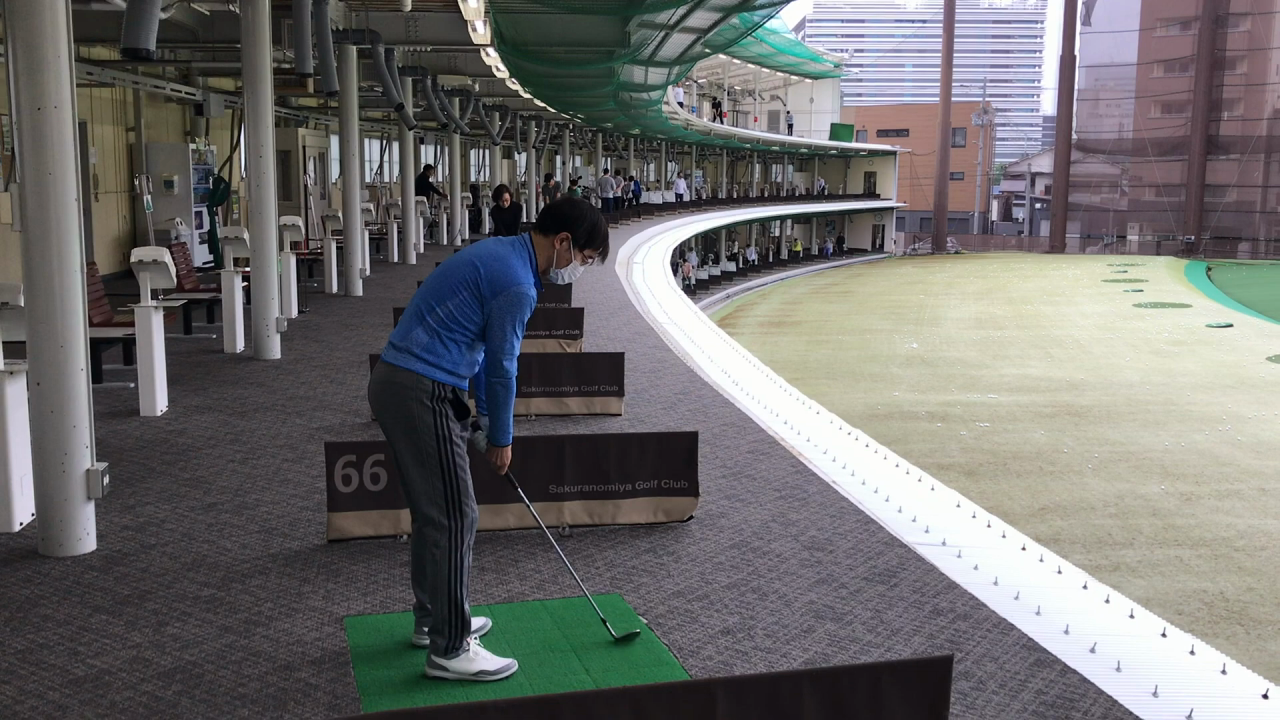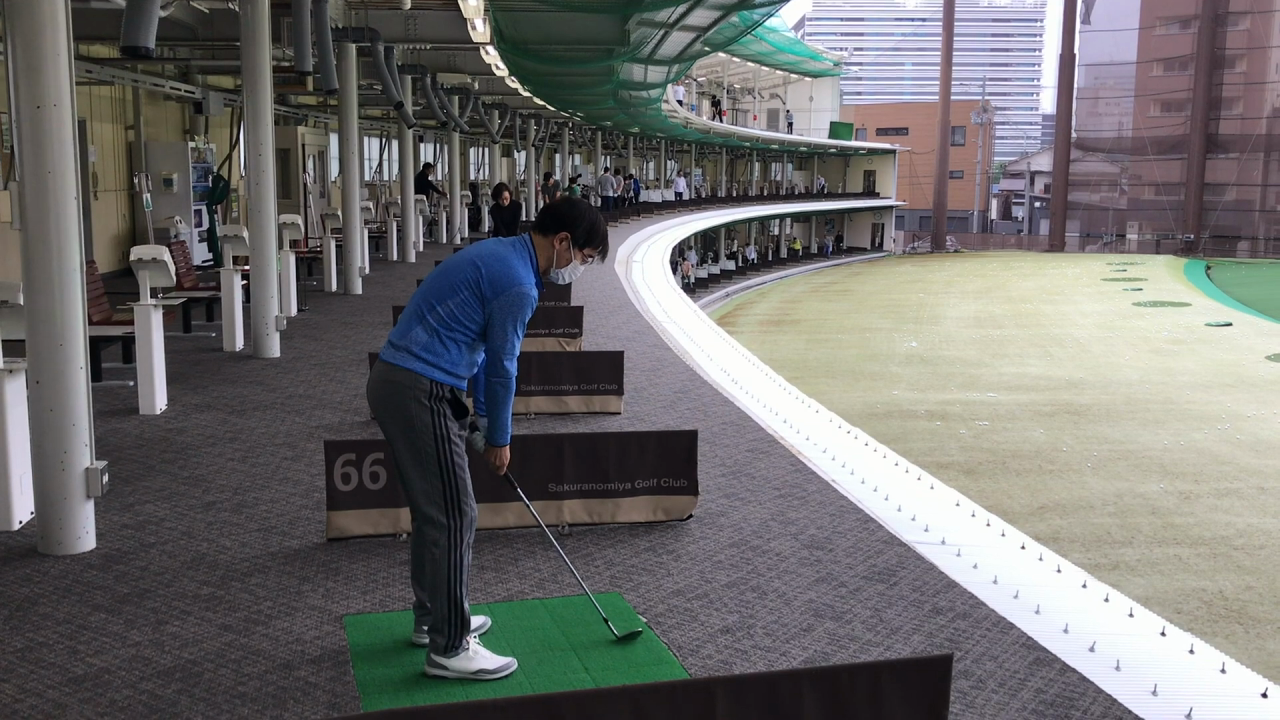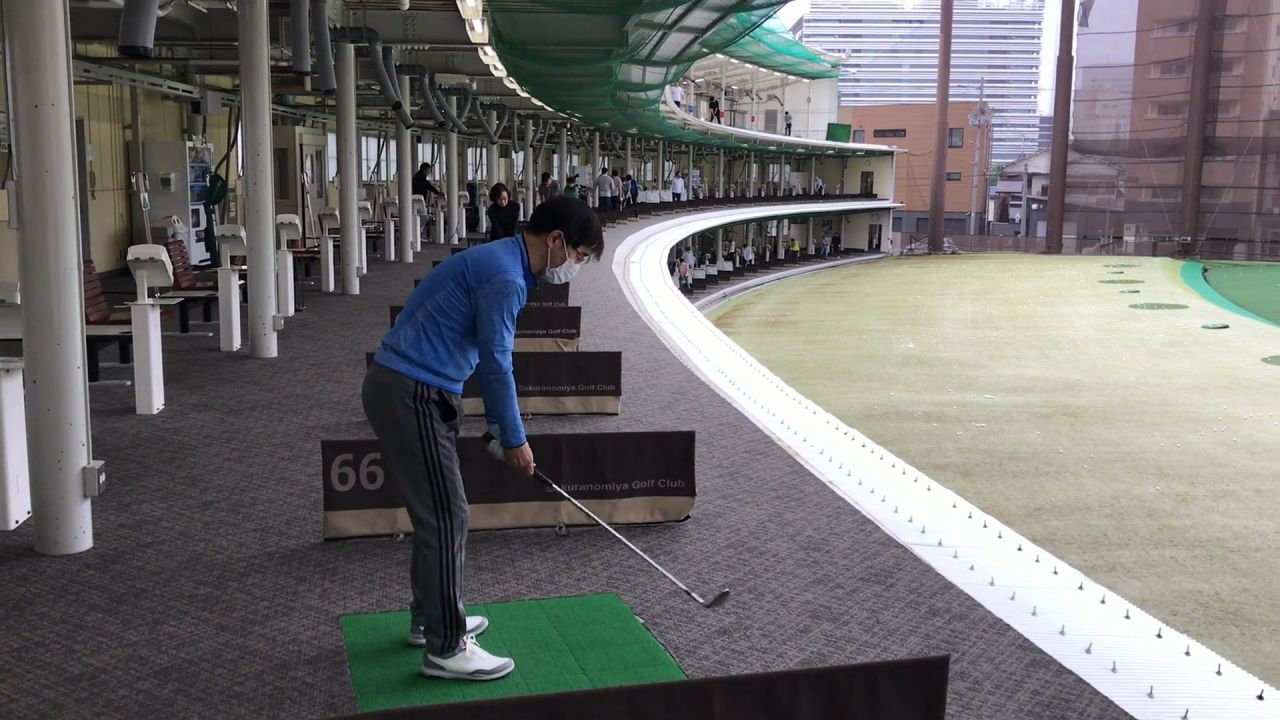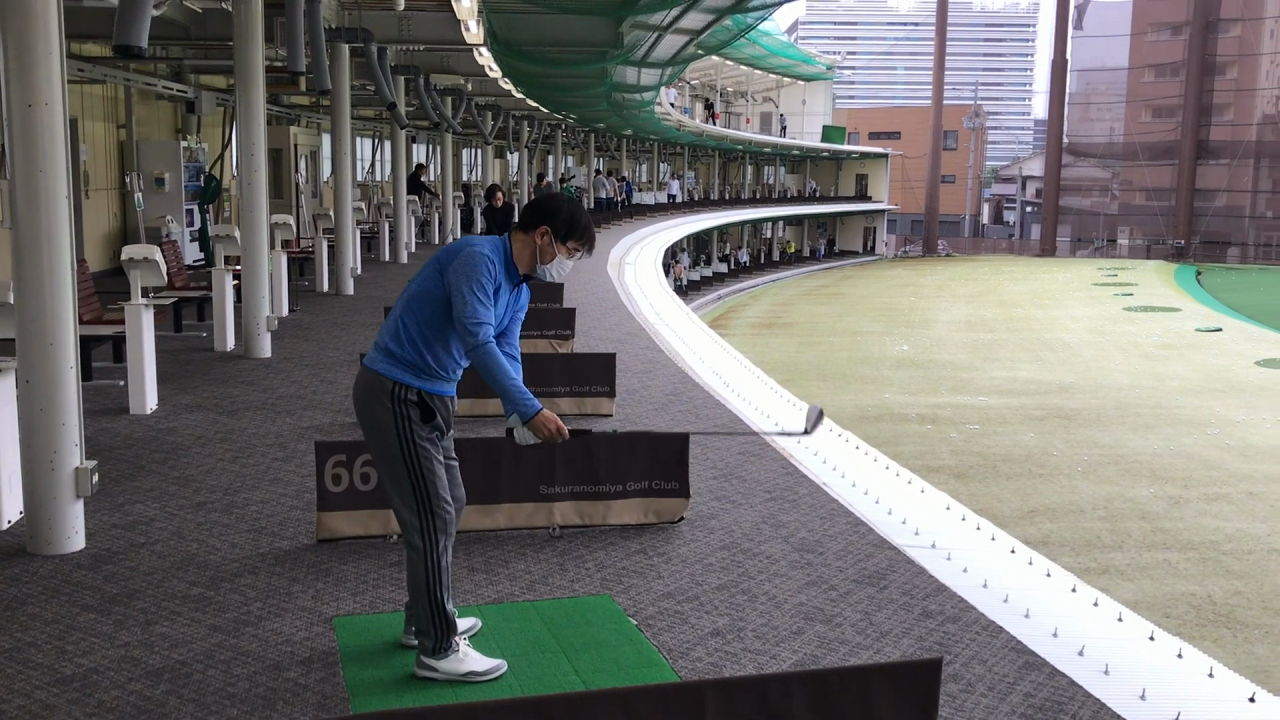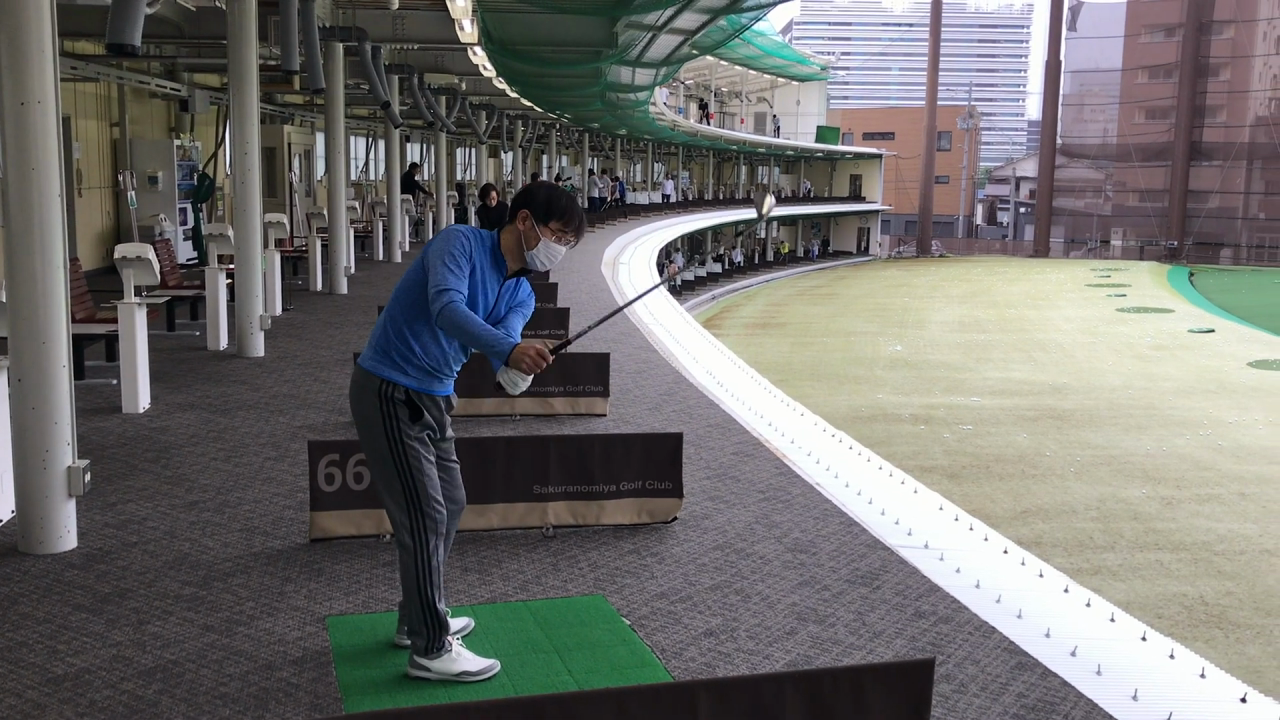
dt=0.3s
person 1, frame 1
left shoulder: (498, 253)
right shoulder: (516, 283)
right elbow: (502, 367)
left wrist: (484, 415)
right wrist: (501, 438)
left hip: (395, 382)
right hip: (422, 393)
left knee: (432, 511)
right knee: (454, 517)
left ankle: (434, 618)
right ankle: (449, 648)
person 1, frame 2
left shoulder: (498, 254)
right shoulder: (517, 284)
right elbow: (502, 366)
left wrist: (482, 414)
right wrist: (499, 438)
left hip: (394, 380)
right hip: (420, 392)
left knee: (432, 510)
right knee: (453, 517)
left ankle: (433, 616)
right ankle: (448, 647)
person 1, frame 3
left shoulder: (504, 266)
right shoulder: (504, 276)
left elbow: (492, 358)
right elbow: (495, 364)
left wrist: (502, 428)
right wrist: (516, 439)
left hip: (403, 388)
right hip: (411, 394)
left knee: (439, 510)
right knee: (446, 517)
left ankle: (431, 617)
right ankle: (445, 648)
person 1, frame 4
left shoulder: (519, 289)
right shoulder: (477, 257)
left elbow: (506, 354)
right elbow: (478, 344)
left wrist: (519, 415)
right wrist: (531, 411)
left hip: (425, 395)
right hip: (396, 394)
left knee: (446, 506)
right knee: (432, 517)
left ankle: (425, 619)
right ankle: (438, 649)
person 1, frame 5
left shoulder: (522, 295)
right shoulder: (459, 241)
left elbow: (504, 341)
right elbow: (446, 308)
left wrist: (518, 363)
right wrist: (509, 348)
left hip: (433, 395)
right hip: (388, 391)
left knee: (448, 505)
right knee: (424, 516)
left ankle: (420, 618)
right ankle: (430, 649)
